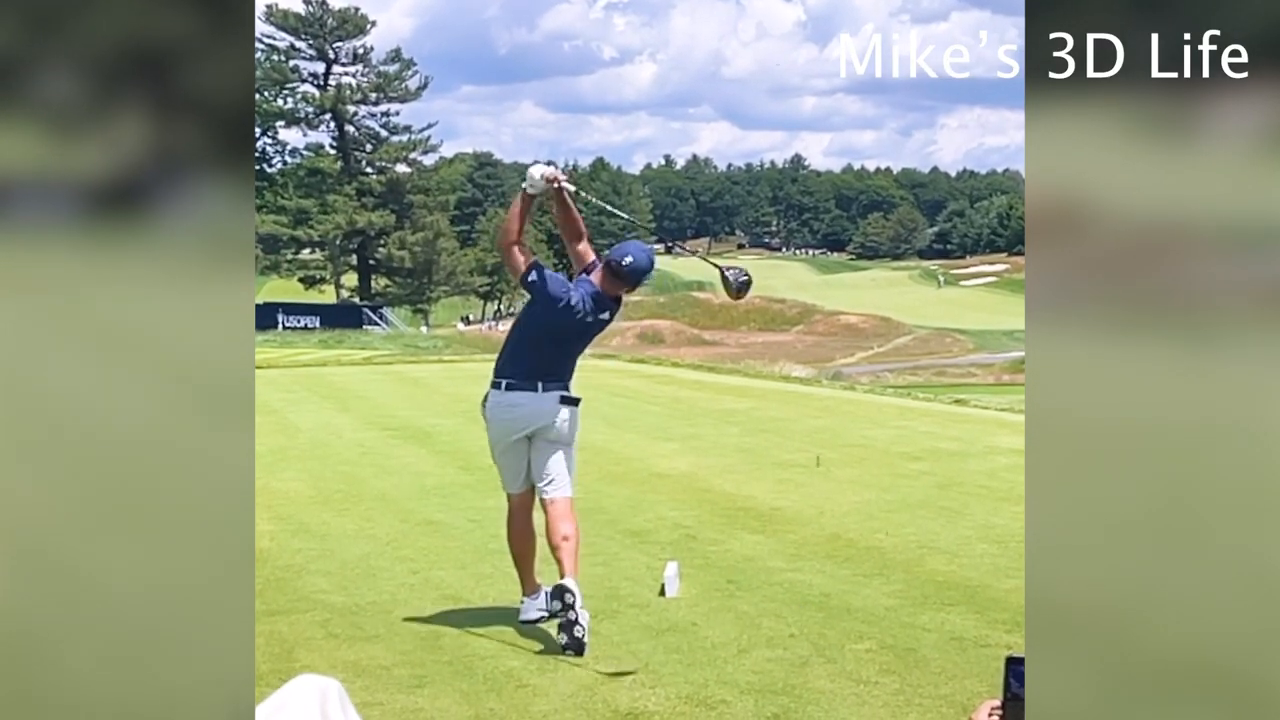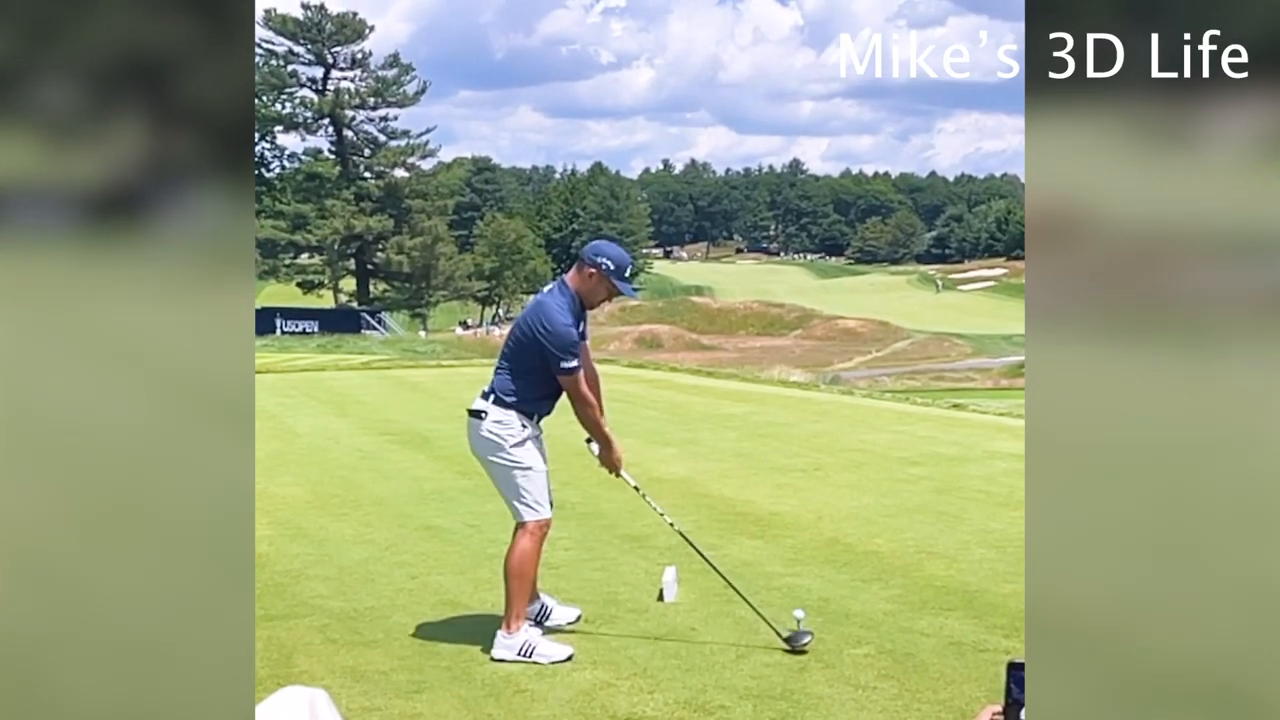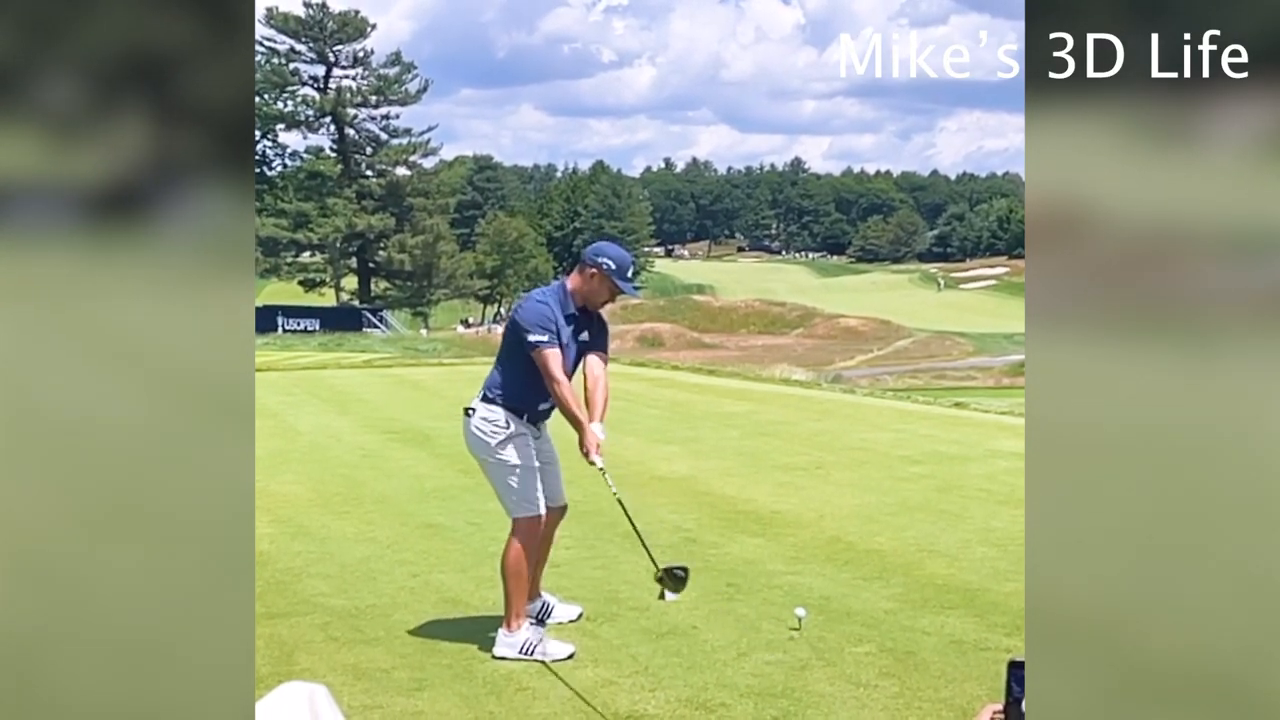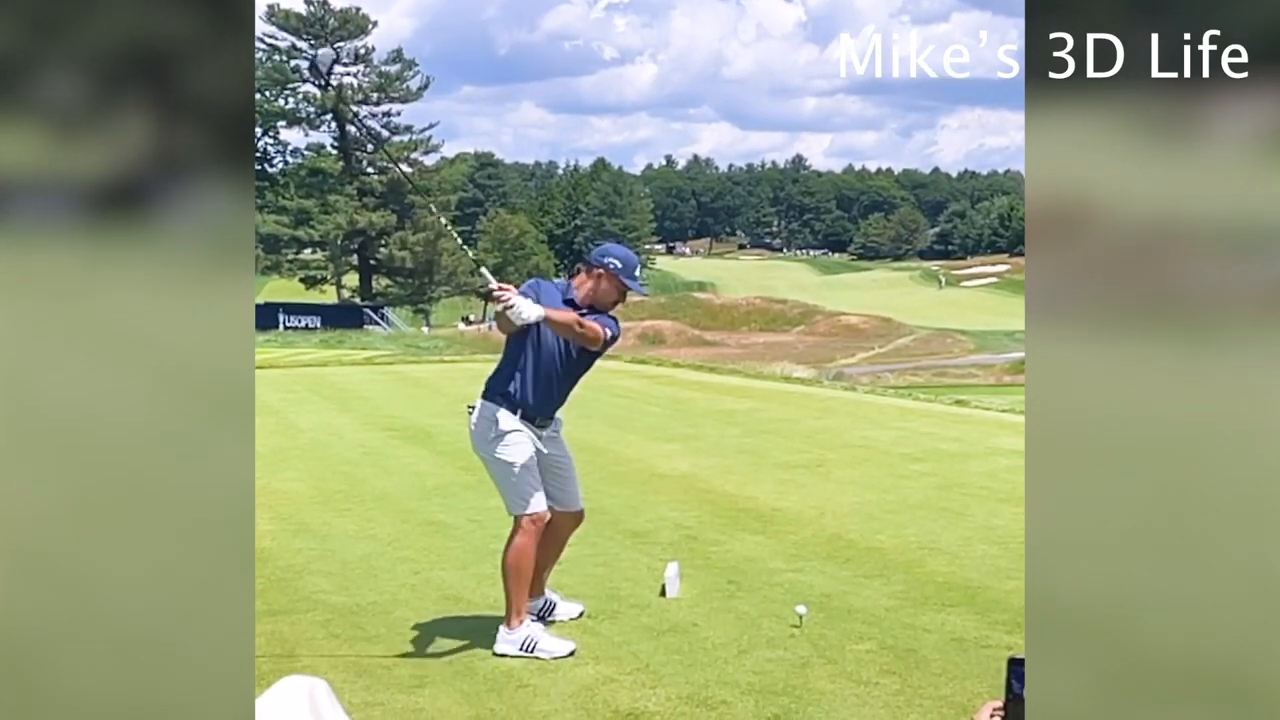
dt=0.5s
person 1, frame 1
left shoulder: (557, 294)
right shoulder: (608, 308)
left elbow: (508, 246)
right elbow: (579, 239)
left wrist: (529, 193)
right wrist: (559, 194)
left hip: (504, 403)
right hip: (553, 407)
left knee: (519, 503)
right knee: (558, 501)
left ankle: (532, 598)
right ankle: (567, 586)
person 1, frame 2
left shoulder: (570, 304)
right shoulder: (555, 318)
left elbow: (587, 370)
right elbow: (579, 395)
left wrist: (603, 433)
right wrist: (607, 442)
left hip: (518, 423)
right hip: (504, 425)
left knee: (537, 512)
right knee: (534, 521)
left ankle: (531, 602)
right ankle: (512, 634)
person 1, frame 3
left shoulder: (594, 324)
right shoulder: (538, 306)
left elbow: (596, 374)
right elbow: (553, 375)
left wrist: (596, 426)
right wrist: (583, 428)
left hip: (532, 424)
right hip: (499, 423)
left knee: (552, 510)
right knee: (529, 518)
left ankle: (532, 600)
right ankle: (513, 633)
person 1, frame 4
left shoulder: (606, 325)
right shoulder: (539, 289)
left elbow: (583, 332)
right elbow: (507, 323)
left wrist: (539, 312)
right wrist: (510, 306)
left hip: (545, 426)
right hip: (503, 419)
left knee: (569, 513)
right knee: (530, 516)
left ankle: (534, 597)
right ankle: (515, 629)
